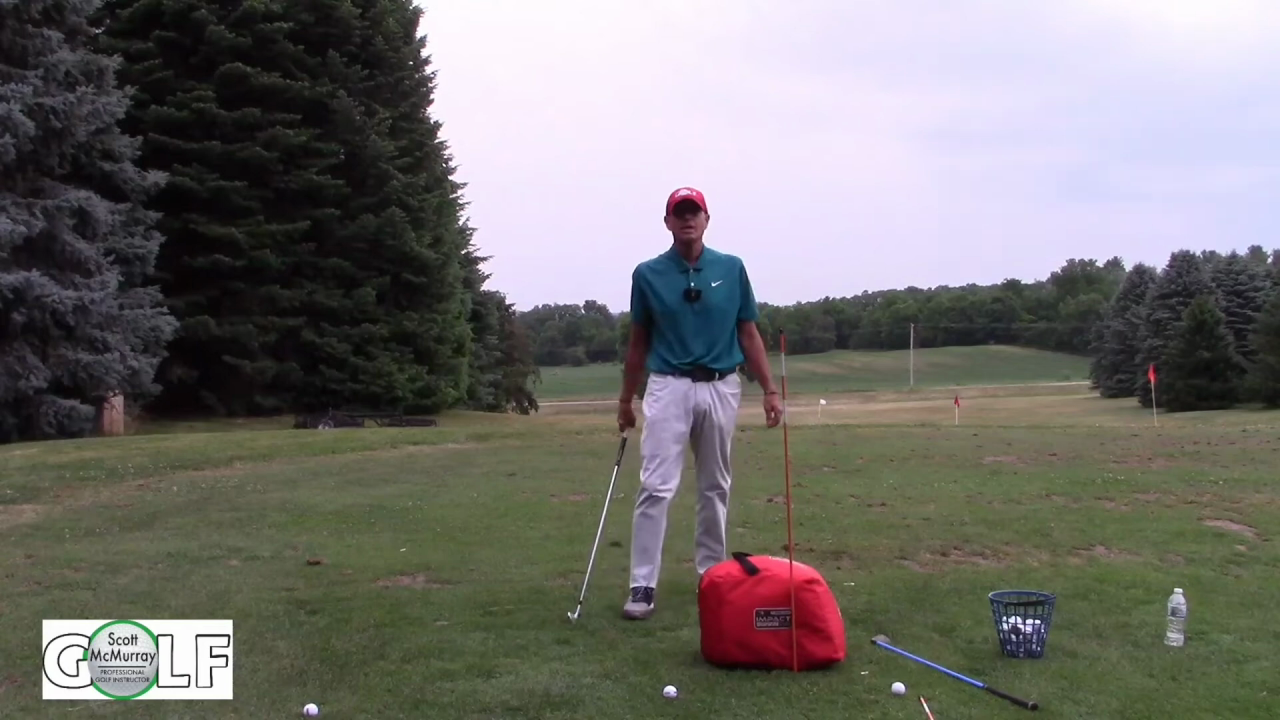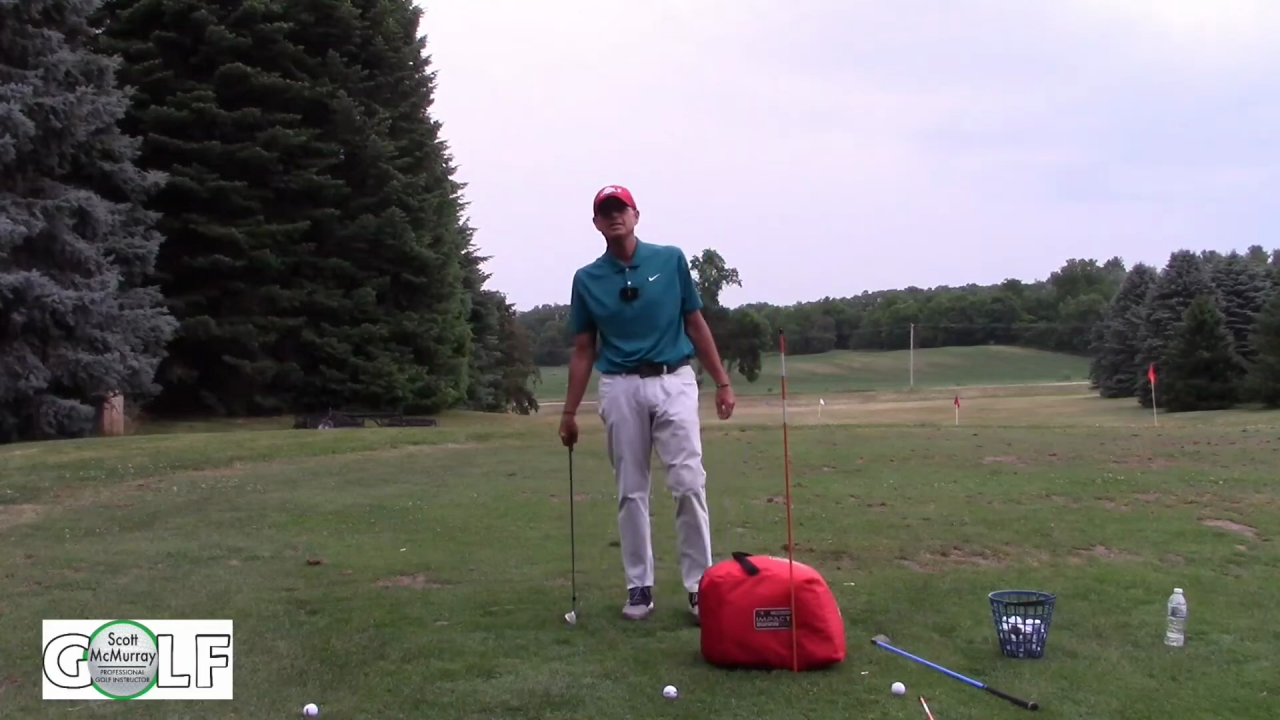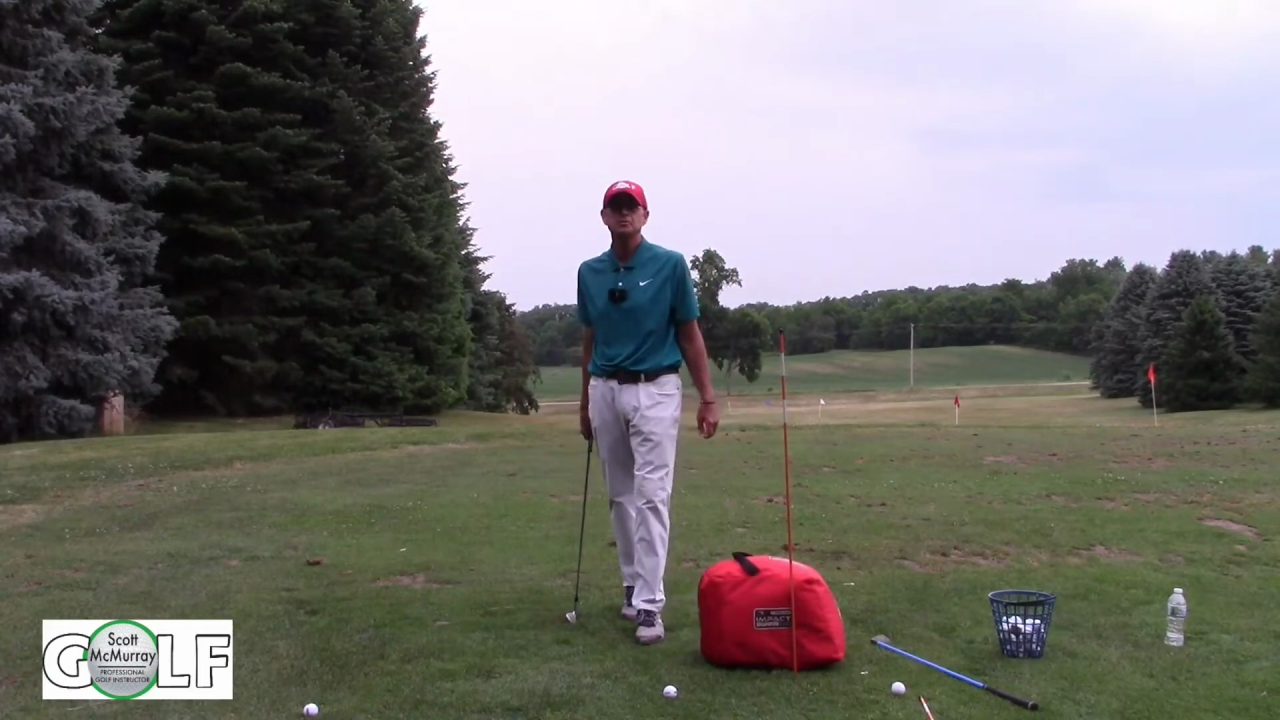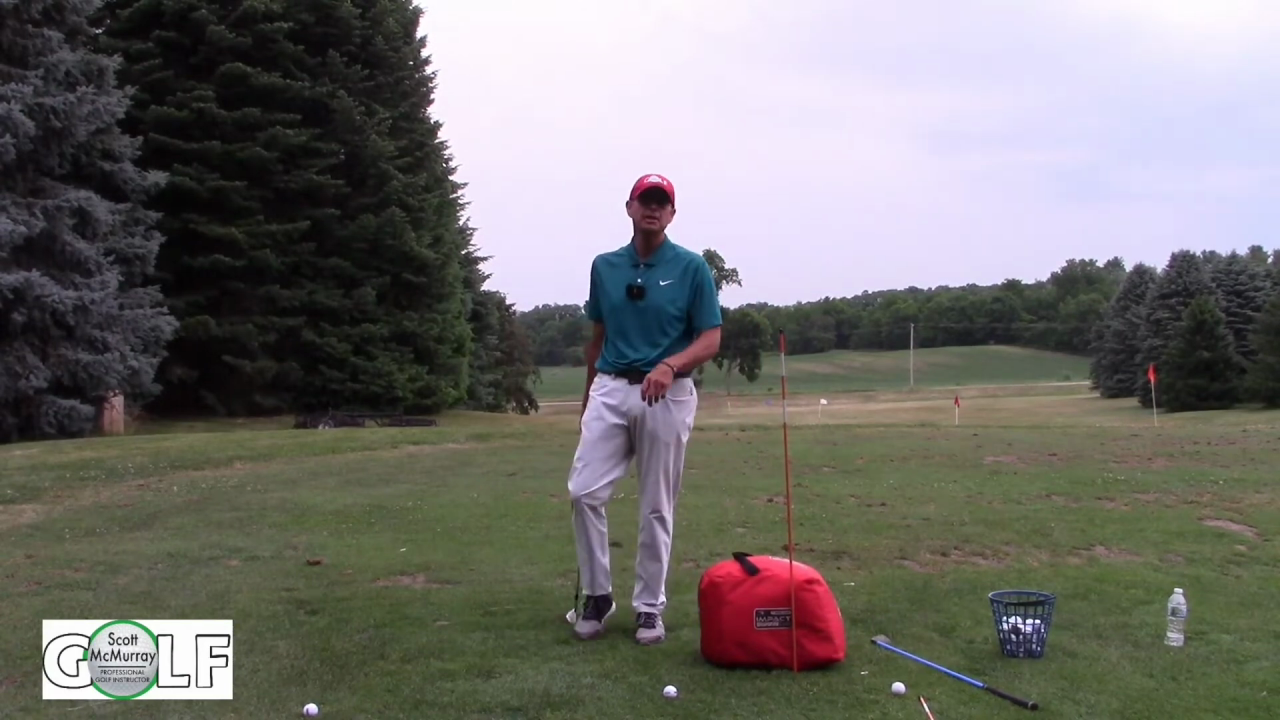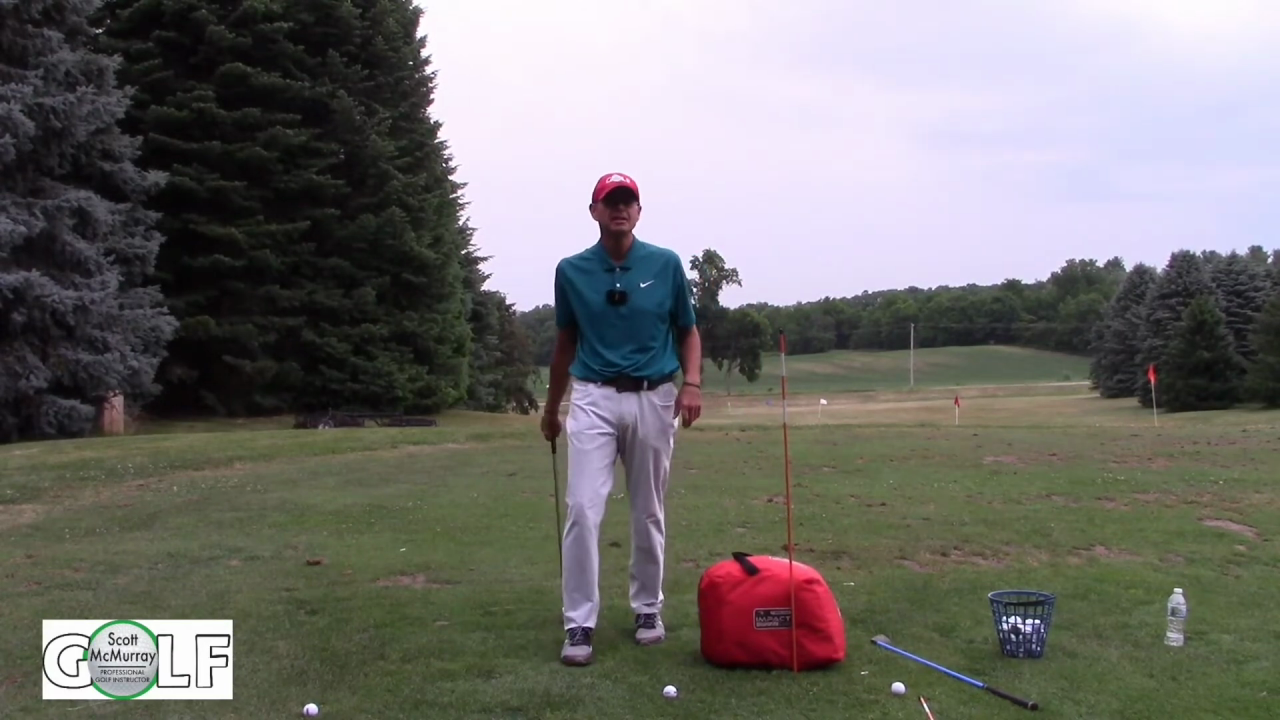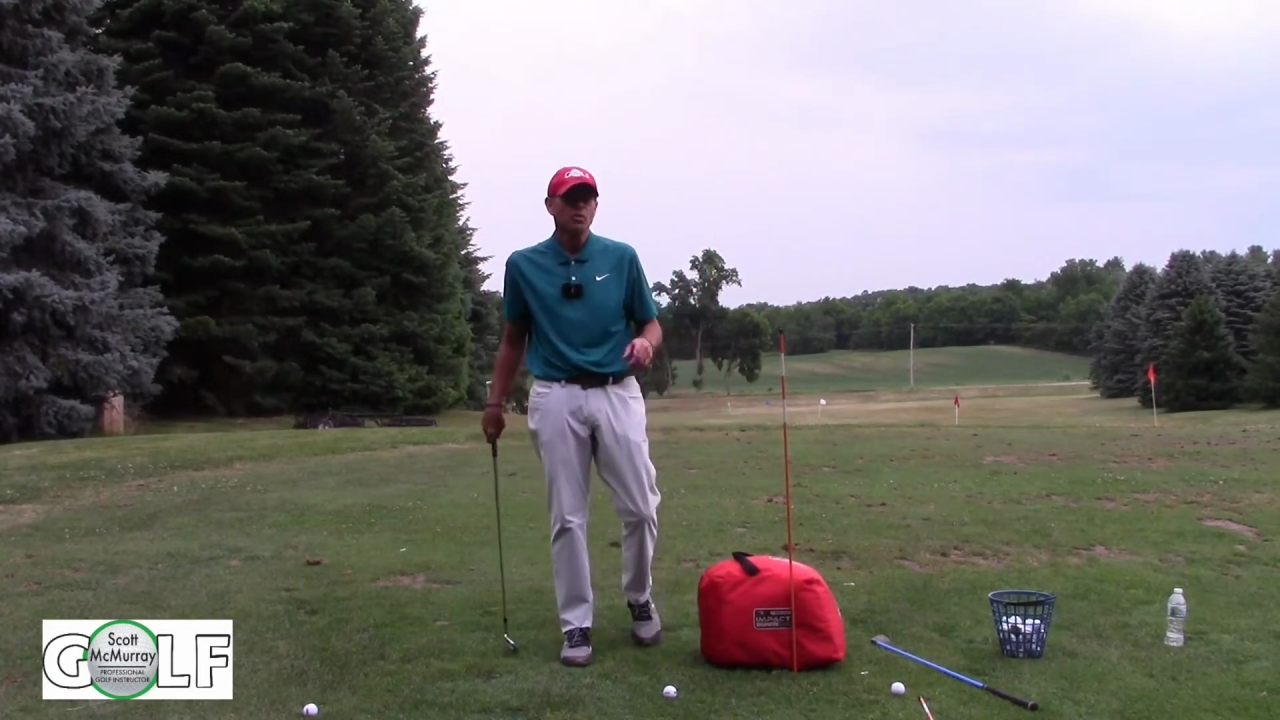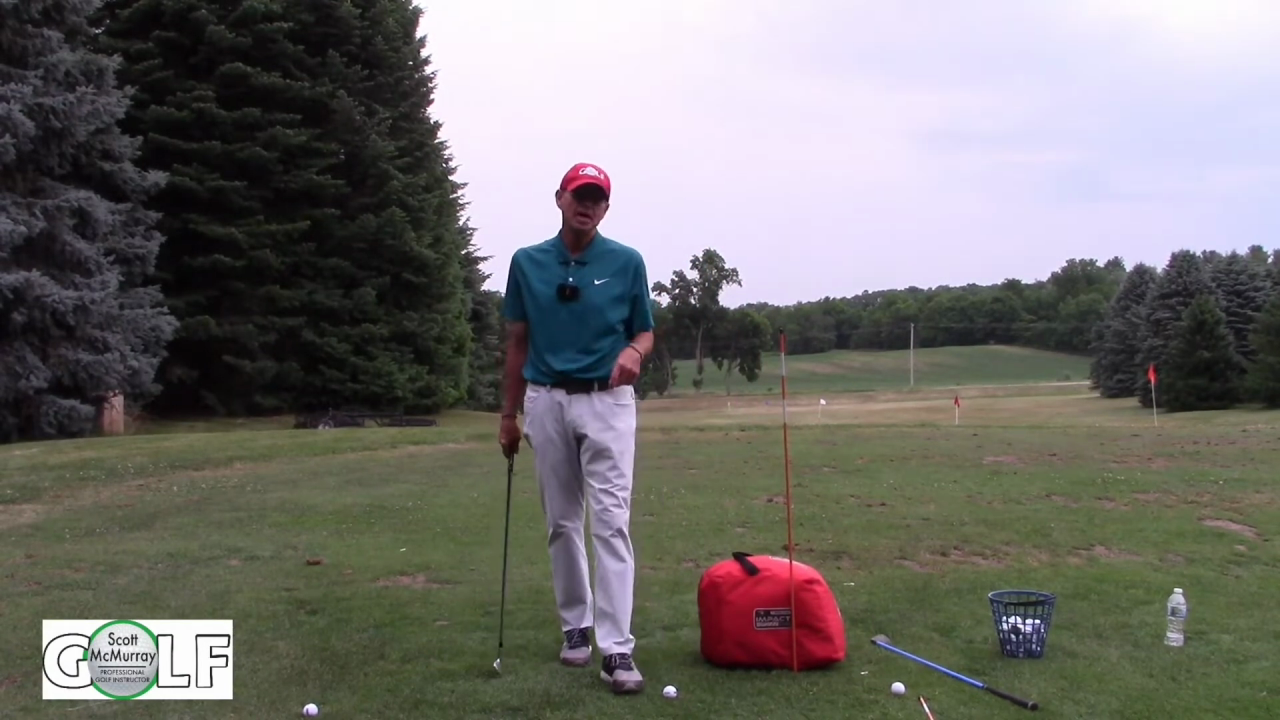
dt=0.7s
person 1, frame 1
left shoulder: (732, 268)
right shoulder: (648, 274)
left elbow: (749, 334)
right elbow: (639, 340)
left wrist: (769, 389)
right wrist: (625, 399)
left hip: (720, 388)
right hip: (668, 388)
left knee: (714, 487)
right knee: (655, 487)
left ankle: (712, 573)
right ankle: (642, 585)
person 1, frame 2
left shoulder: (671, 260)
right shoulder: (587, 279)
left elbow: (696, 325)
right elbow: (583, 349)
left wrist: (722, 381)
right wrist: (569, 411)
left hip: (674, 381)
right hip: (620, 388)
left knee: (688, 482)
right knee: (632, 491)
left ankle: (699, 586)
right ankle: (640, 587)
person 1, frame 3
left shoulder: (671, 265)
right shoulder: (589, 272)
left elbow: (690, 335)
left wrist: (707, 398)
right wrist: (585, 403)
left hip: (656, 390)
right hip: (606, 391)
left knee: (651, 497)
right knee: (620, 496)
left ankle: (648, 605)
right ankle: (633, 585)
person 1, frame 4
left shoulder: (692, 267)
right shoulder: (604, 266)
left elbow: (709, 337)
left wrist: (670, 367)
right wrist: (587, 397)
left hip: (668, 397)
right hip: (611, 391)
left knee: (656, 508)
right knee: (585, 492)
left ankle: (649, 607)
right ankle: (598, 595)
person 1, frame 5
left shoulder: (666, 265)
right shoulder: (571, 270)
left elbow: (687, 331)
right elbow: (566, 343)
left wrist: (691, 383)
right wrist: (551, 407)
left hip: (653, 400)
right hip: (593, 399)
left knee: (648, 514)
right knee: (583, 511)
left ankle: (647, 607)
right ankle: (579, 623)
person 1, frame 6
left shoulder: (623, 258)
right shoulder: (523, 264)
left elbow: (652, 325)
right elbow: (513, 339)
left wrist: (646, 343)
right wrist: (495, 403)
left hip: (618, 394)
right hip: (556, 399)
left knee: (640, 506)
right knee: (568, 517)
left ankle: (639, 595)
right ankle: (577, 625)
person 1, frame 7
left shoulder: (627, 262)
right shoulder: (526, 262)
left elbow: (645, 333)
right elbow: (518, 343)
left wrist: (633, 353)
right wrist: (509, 413)
left hip: (608, 403)
right hip: (547, 403)
left knee: (611, 521)
right knee: (563, 523)
left ankle: (617, 649)
right ankle: (576, 625)
